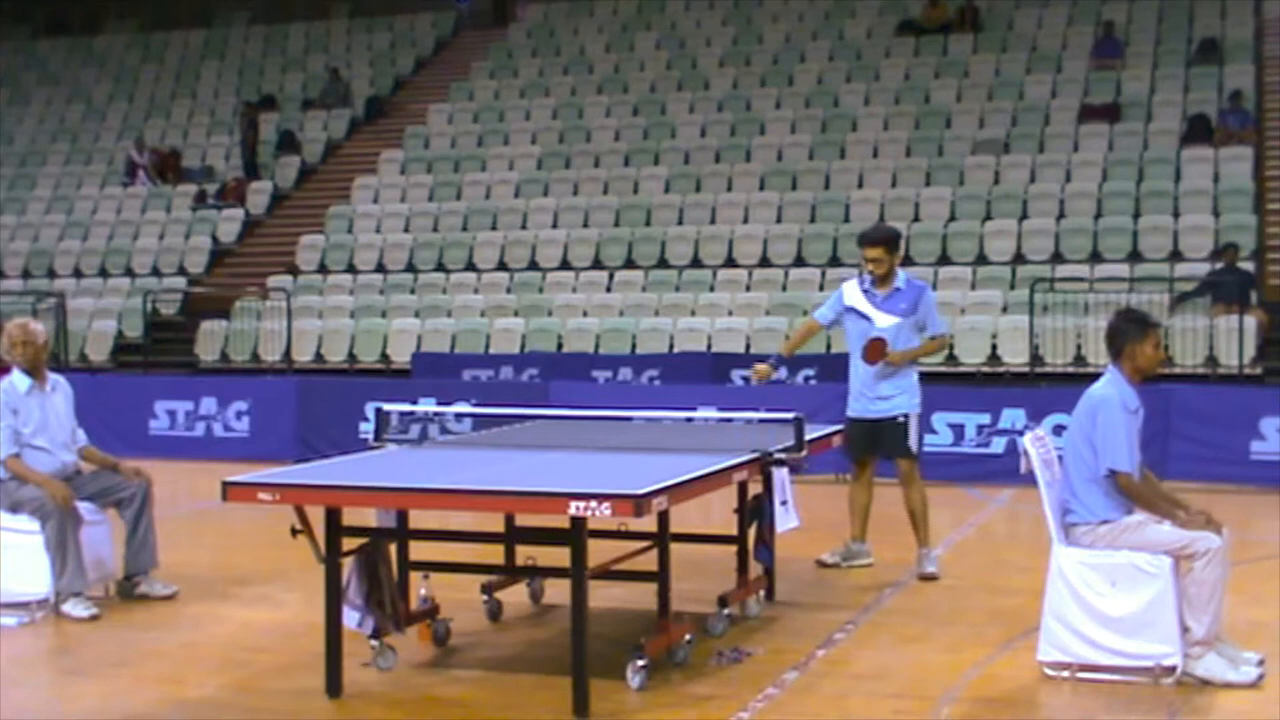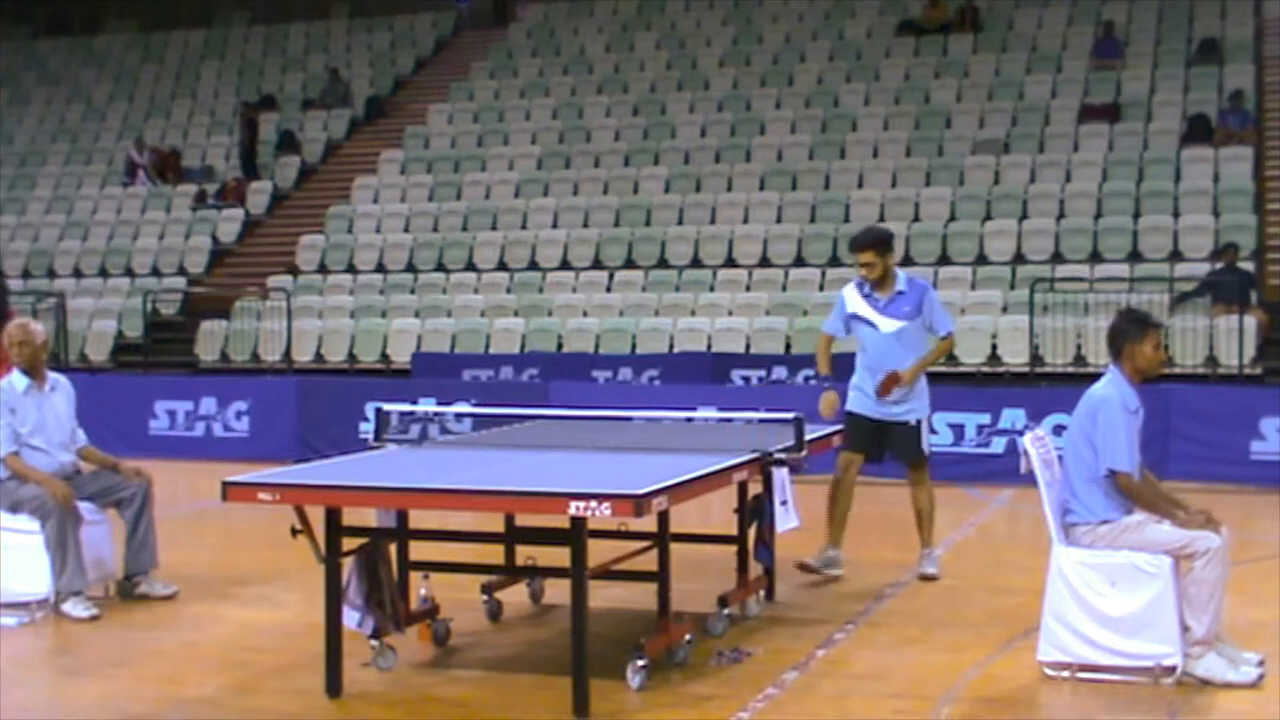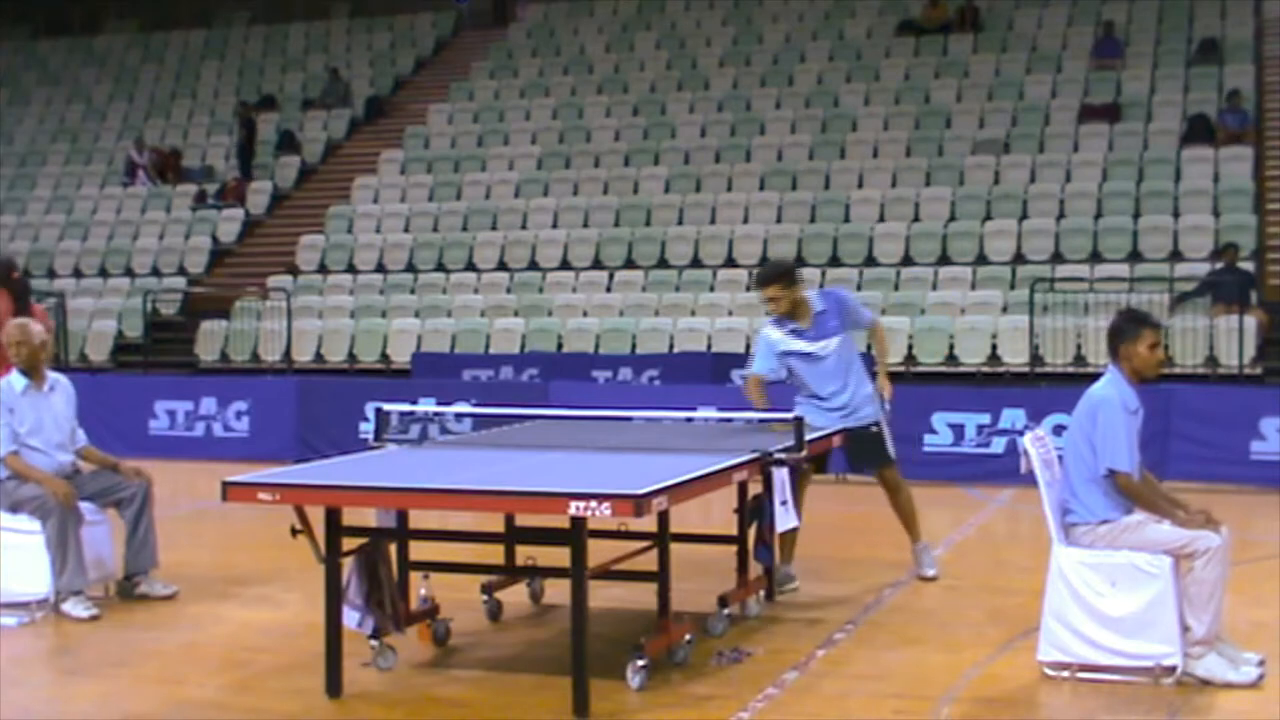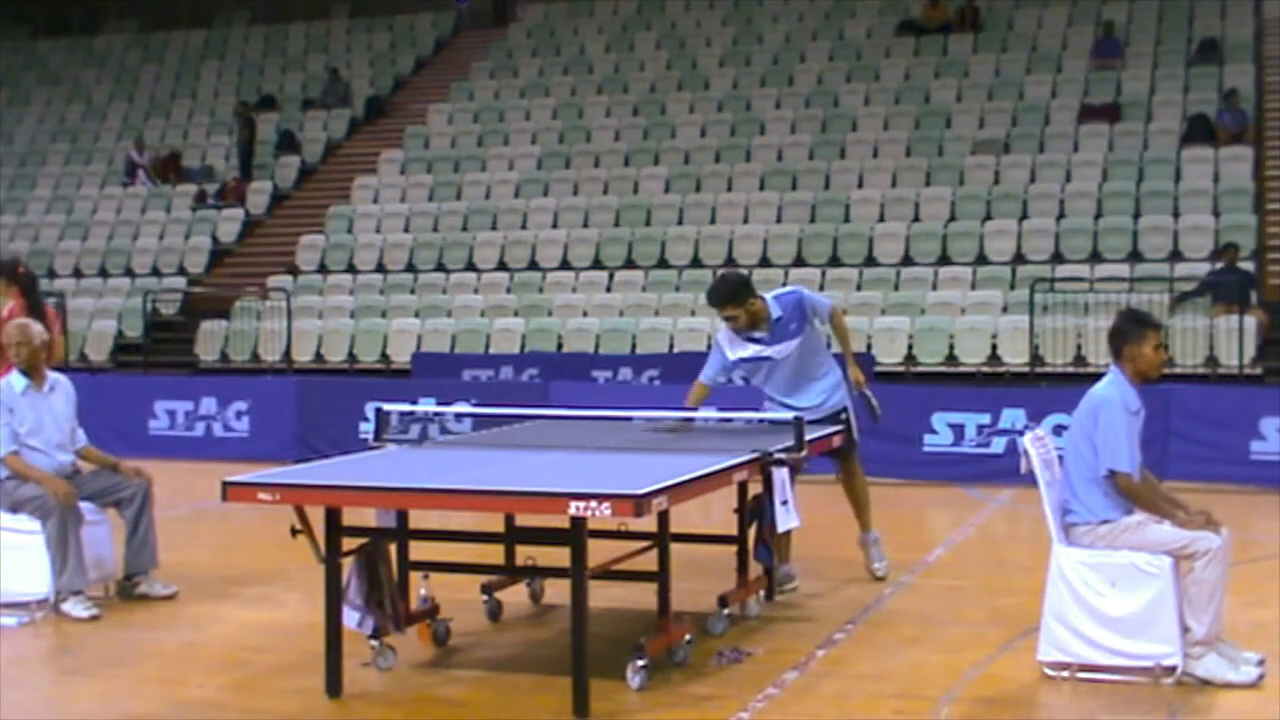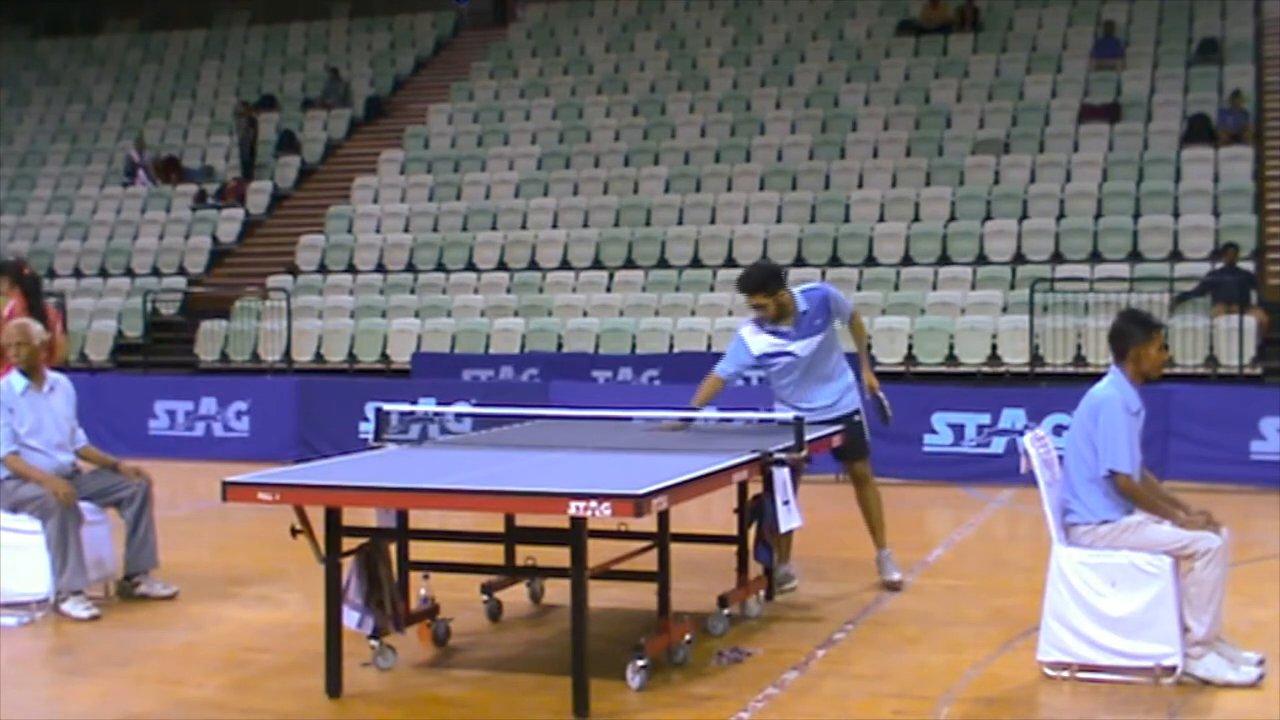
dt=0.4s
person 1, frame 1
left shoulder: (1122, 396)
right shoulder: (1109, 400)
left elbow: (1138, 472)
right elbow: (1125, 481)
left wrist: (1185, 508)
right wrist: (1181, 518)
left hip: (1117, 513)
right hip: (1098, 524)
left knee: (1212, 532)
right knee: (1205, 543)
left ankle: (1206, 638)
right ankle: (1197, 652)
person 1, frame 2
left shoulder: (1124, 397)
right shoulder: (1110, 400)
left elbow: (1137, 473)
right elbow: (1125, 481)
left wrist: (1184, 509)
right wrist: (1180, 518)
left hip: (1117, 514)
right hip: (1099, 524)
left knee: (1215, 534)
right knee: (1205, 544)
left ankle: (1207, 638)
right ankle: (1197, 652)
person 1, frame 3
left shoulder: (1123, 396)
right shoulder: (1109, 400)
left elbow: (1137, 472)
right elbow: (1123, 481)
left wrist: (1184, 508)
right wrist: (1179, 517)
left hip: (1116, 513)
right hip: (1098, 523)
left knee: (1214, 532)
right knee: (1206, 542)
left ankle: (1207, 638)
right ankle: (1197, 651)
person 1, frame 4
left shoulder: (1124, 397)
right shoulder: (1111, 400)
left elbow: (1137, 473)
right elbow: (1124, 482)
left wrist: (1185, 509)
right wrist: (1180, 519)
left hip: (1117, 514)
right hip: (1099, 524)
left knee: (1216, 534)
right knee: (1205, 543)
left ankle: (1206, 638)
right ankle: (1197, 652)
person 1, frame 5
left shoulder: (1124, 397)
right shoulder: (1111, 400)
left elbow: (1137, 472)
right elbow: (1123, 481)
left wrist: (1185, 509)
right wrist: (1179, 518)
left hip: (1116, 514)
right hip: (1099, 524)
left knee: (1214, 533)
right knee: (1206, 543)
left ankle: (1206, 638)
right ankle: (1196, 651)
person 2, frame 1
left shoulder: (918, 293)
right shoulder: (849, 291)
left elbow: (939, 340)
right elbow: (812, 325)
left wrist: (905, 355)
right wrist: (776, 359)
left hip: (899, 402)
right hip: (859, 403)
left knee: (908, 472)
right knee: (860, 473)
left ankle: (925, 551)
right ankle: (857, 546)
person 2, frame 2
left shoulder: (920, 293)
right shoulder: (849, 296)
left elbow: (946, 340)
right elbow: (826, 339)
left wrist: (914, 371)
right wrist: (828, 384)
left hip: (907, 405)
right hip: (861, 403)
left knee: (918, 475)
right knee: (845, 470)
left ankle: (927, 553)
right ankle: (831, 554)
person 2, frame 3
left shoulder: (838, 302)
right shoulder: (771, 335)
left elbow: (874, 327)
right elbow: (755, 381)
left wrist: (882, 374)
right wrist: (765, 415)
left hip: (861, 410)
right hip: (813, 417)
left knee: (890, 479)
right knee: (794, 484)
left ankle: (919, 549)
right ankle: (783, 567)
person 2, frame 4
left shoulder: (796, 300)
right shoulder: (727, 341)
left elbow: (834, 315)
right elbow: (703, 383)
left wrist: (851, 363)
left hip: (830, 400)
right hip: (783, 413)
left knee: (850, 469)
left ankle: (869, 538)
right ankle: (783, 567)
person 2, frame 5
left shoulder: (822, 297)
right shoulder: (749, 335)
left elbow: (853, 318)
right elbow: (718, 377)
left wrist: (866, 367)
left hip: (840, 403)
right hip: (791, 412)
left knee: (862, 475)
left ankle: (884, 556)
right ankle: (784, 567)
person 3, frame 1
left shoulder: (61, 387)
left wrist: (118, 465)
right wrist: (46, 483)
left hip: (70, 477)
left knee: (135, 485)
right knee: (59, 507)
left ankle: (136, 577)
right ankle: (69, 594)
person 3, frame 2
left shoulder: (63, 386)
left wrist: (118, 465)
right wrist: (46, 481)
left hip: (70, 476)
left knee: (135, 486)
right knee: (59, 505)
left ankle: (136, 576)
right ankle: (69, 594)
person 3, frame 3
left shoulder: (63, 385)
left wrist: (118, 465)
right wrist: (48, 479)
left hip: (68, 476)
left knee: (135, 486)
right knee: (60, 503)
left ankle: (136, 576)
right ankle: (69, 593)
person 3, frame 4
left shoulder: (63, 386)
left wrist: (118, 465)
right wrist: (47, 480)
left hip: (69, 476)
left knee: (136, 486)
right knee: (59, 503)
left ankle: (136, 576)
right ankle: (69, 594)
person 3, frame 5
left shoulder: (63, 385)
left wrist: (117, 464)
right wrist: (47, 479)
left hip: (69, 476)
left knee: (136, 485)
right knee: (60, 502)
left ankle: (136, 577)
right ankle: (68, 594)
